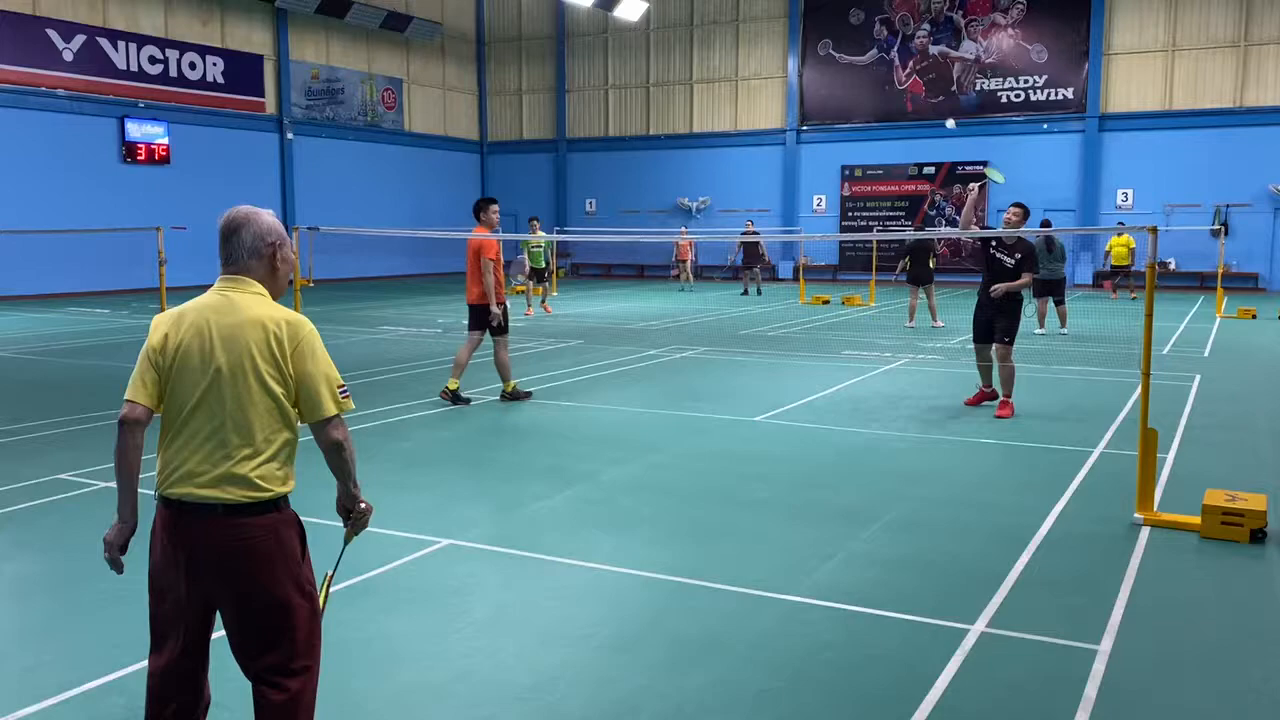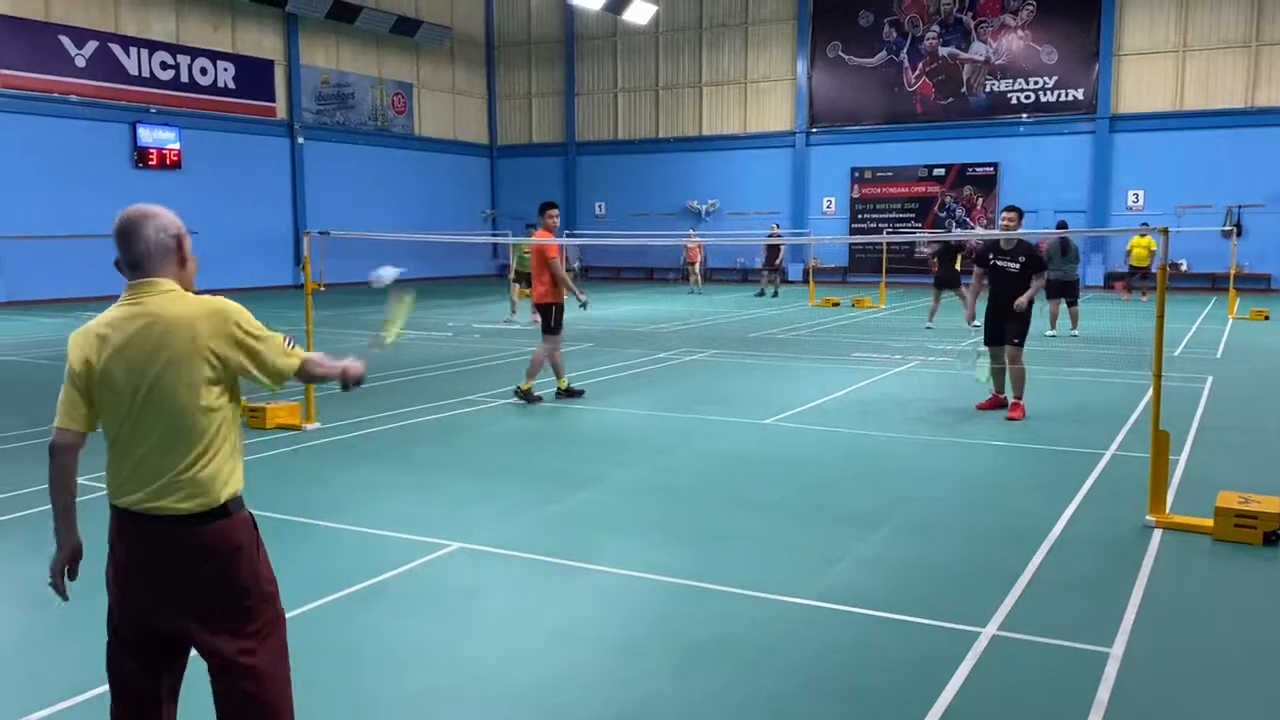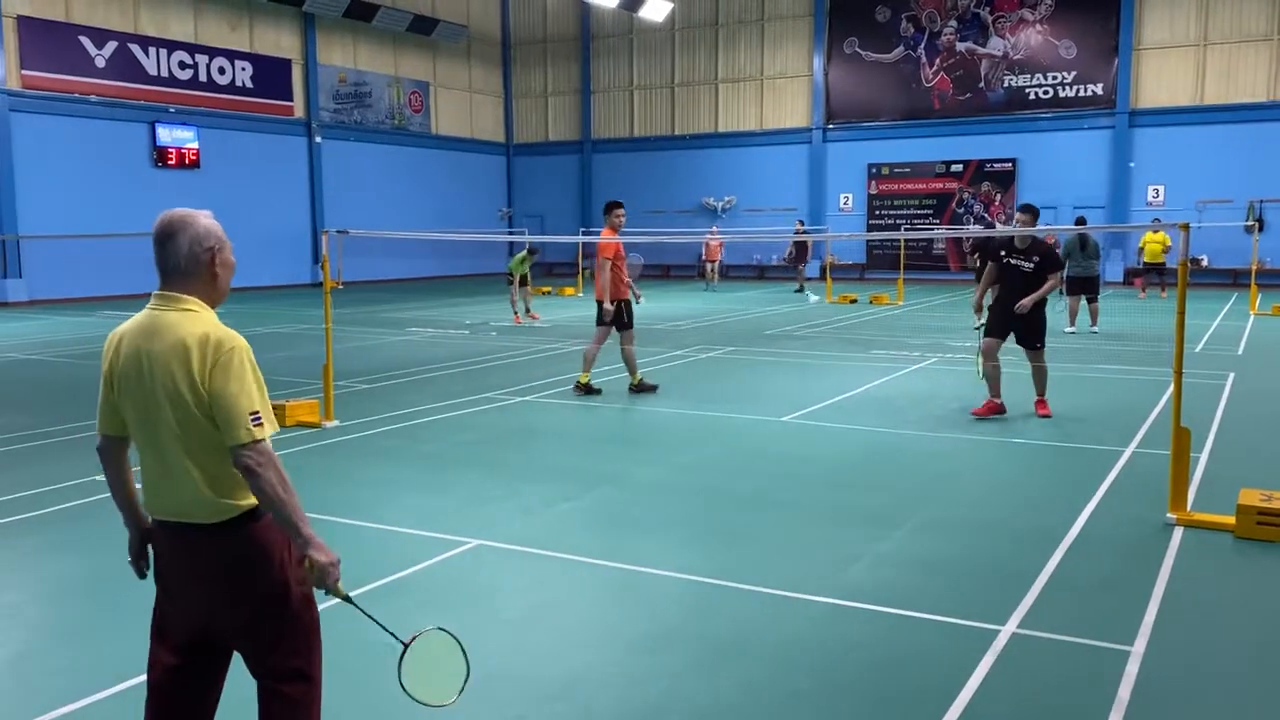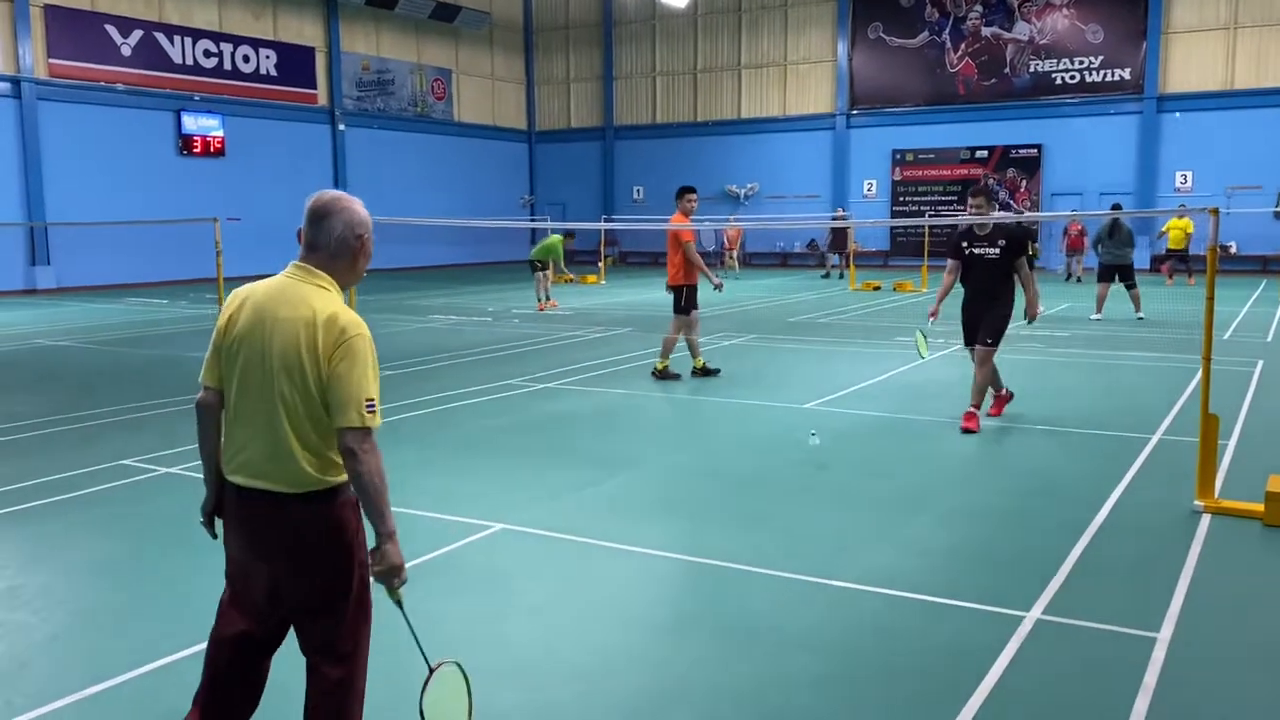
dt=0.7s
person 1, frame 1
left shoulder: (170, 323)
right shoulder: (289, 328)
left elbow: (131, 420)
right elbow: (332, 432)
left wrist: (125, 516)
right wrist: (350, 492)
left hip: (177, 520)
right hip: (256, 525)
left knee: (174, 663)
right knee: (286, 661)
person 1, frame 2
left shoulder: (89, 339)
right shoulder: (214, 317)
left elbow: (63, 444)
right elbow: (298, 366)
left wrist: (66, 536)
right wrist: (343, 369)
left hip: (133, 532)
right hip: (213, 531)
left knee: (138, 676)
right knee: (256, 667)
person 1, frame 3
left shoulder: (121, 341)
right shoulder: (218, 342)
left elbow: (110, 446)
right elbow: (253, 458)
left wrist: (136, 524)
right wrist: (308, 542)
left hip: (172, 536)
right hip: (238, 537)
left knee: (180, 667)
right knee: (290, 663)
person 1, frame 4
left shoulder: (241, 300)
right shoulder: (342, 326)
left elbow: (207, 404)
right elbow: (355, 444)
left wrist: (214, 486)
right wrist: (385, 536)
left hip: (243, 501)
right hip: (313, 509)
left knee: (242, 629)
right knee: (336, 646)
person 2, frame 1
left shoulder: (1026, 249)
right shoulder: (990, 238)
left elbow: (1028, 279)
right elbow: (965, 226)
left wrist: (1006, 287)
right wrist: (973, 196)
left hip: (1009, 307)
right hip: (984, 304)
left knee: (1003, 353)
right knee: (980, 350)
left ankle: (1006, 400)
right ankle: (987, 390)
person 2, frame 2
left shoulder: (1029, 251)
right shoulder: (987, 249)
left elbow: (1040, 279)
right elbow: (977, 278)
left wrist: (1027, 296)
right wrist: (971, 306)
left hip: (1018, 311)
right hip: (994, 309)
left knee: (1013, 355)
right knee: (995, 354)
left ankle: (1018, 403)
right ankle: (999, 396)
person 2, frame 3
left shoulder: (1043, 250)
right shoulder: (1000, 245)
left elbow: (1055, 280)
right elbow: (990, 271)
left wrist: (1031, 299)
right wrist: (979, 297)
left hip: (1030, 310)
right hip: (1001, 306)
left knee: (1035, 357)
right knee: (988, 349)
left ankle: (1041, 400)
right ankle: (995, 401)
person 2, frame 4
left shoulder: (1010, 233)
right shoulder: (961, 237)
left elbow: (1022, 269)
right elbow: (951, 273)
left wrist: (1032, 301)
right wrist: (937, 303)
left hip: (998, 306)
right hip: (971, 305)
left knee: (983, 356)
right knee: (979, 358)
left ankle: (972, 412)
right ankle: (1001, 393)
person 3, frame 1
left shoulder: (475, 236)
right shoulder: (489, 239)
right elbow: (488, 274)
right wrist: (494, 305)
left hip: (475, 299)
right hip: (489, 300)
left knee: (471, 343)
right knee: (501, 345)
left ankle: (451, 388)
right ankle: (509, 389)
person 3, frame 2
left shoulder: (542, 238)
right shoulder: (547, 240)
right elbow: (559, 273)
right wrist: (578, 294)
left hip: (546, 298)
right hip: (550, 299)
left knee: (554, 344)
right knee: (548, 346)
left ankle: (563, 386)
right ankle: (525, 387)
person 3, frame 3
left shoulder: (610, 237)
right shoulder: (609, 239)
right elbow: (605, 272)
left wrist: (633, 289)
right wrist: (608, 301)
left hip: (606, 297)
right hip: (615, 298)
left knee: (599, 339)
right knee: (627, 339)
left ankle: (583, 381)
right ankle: (636, 382)
person 3, frame 4
left shoulder: (679, 221)
right shoulder: (682, 223)
right elbow: (692, 255)
right wrist: (711, 277)
left hip: (686, 280)
right hip: (683, 281)
left knee: (691, 322)
right knee: (679, 325)
left ankle: (699, 365)
right ankle: (660, 367)
